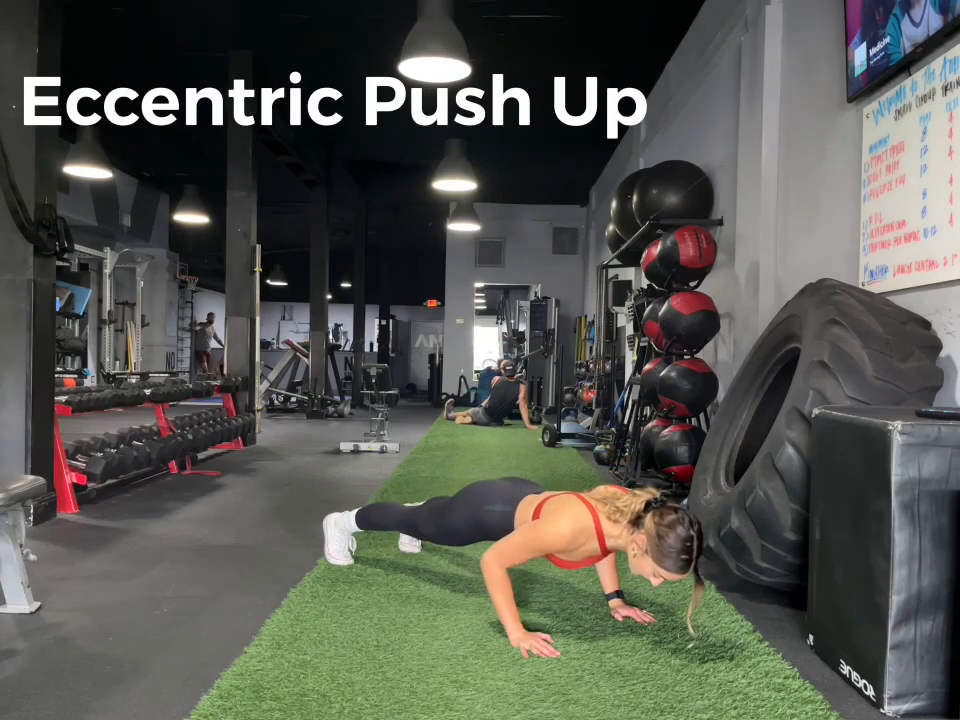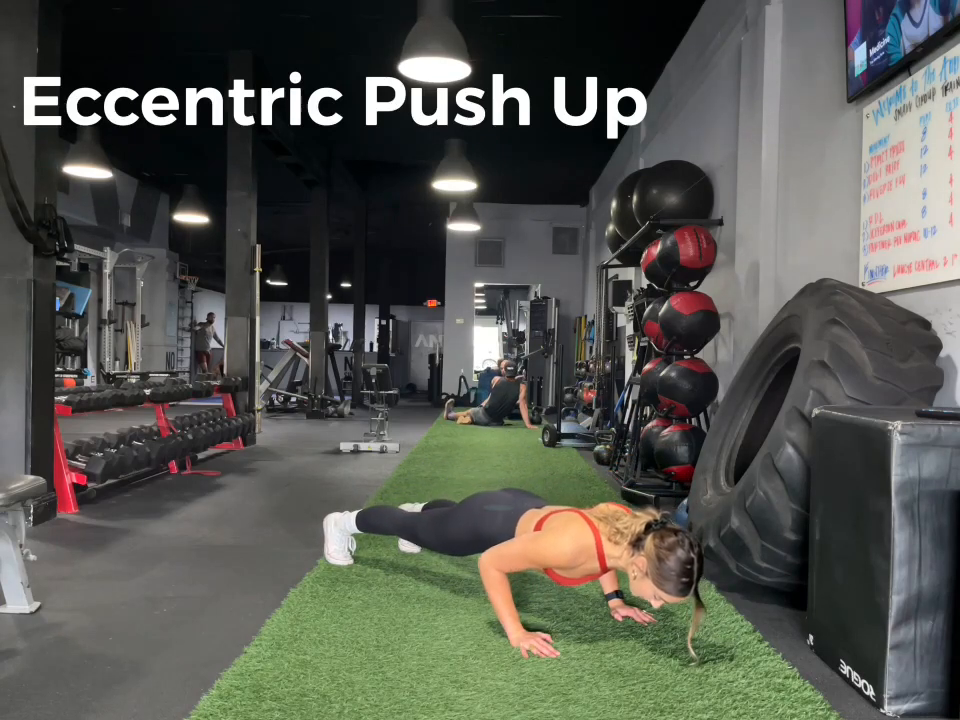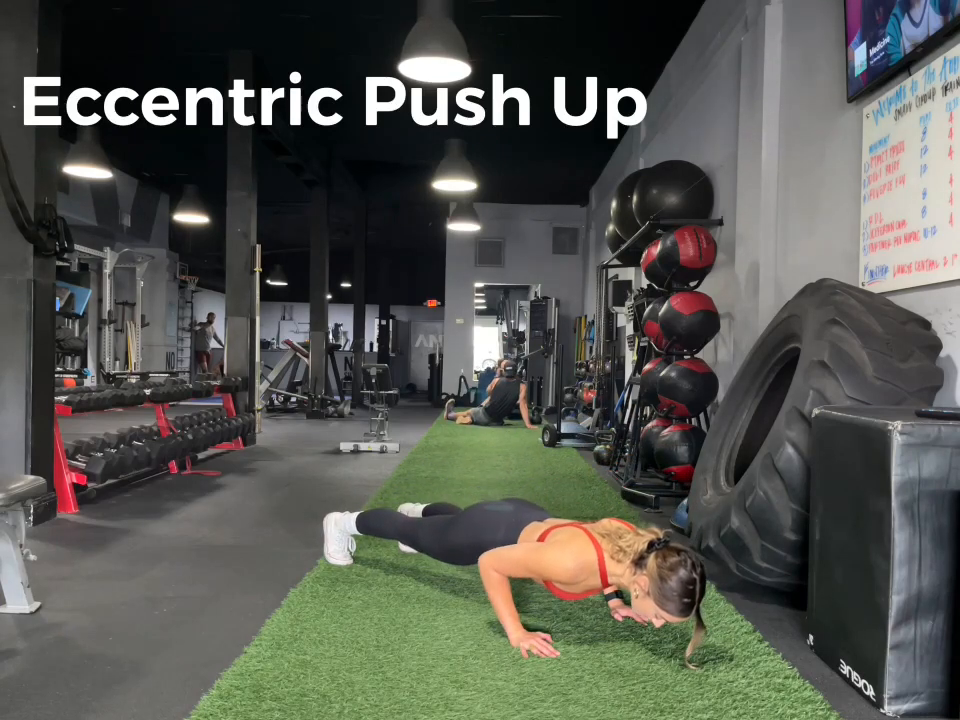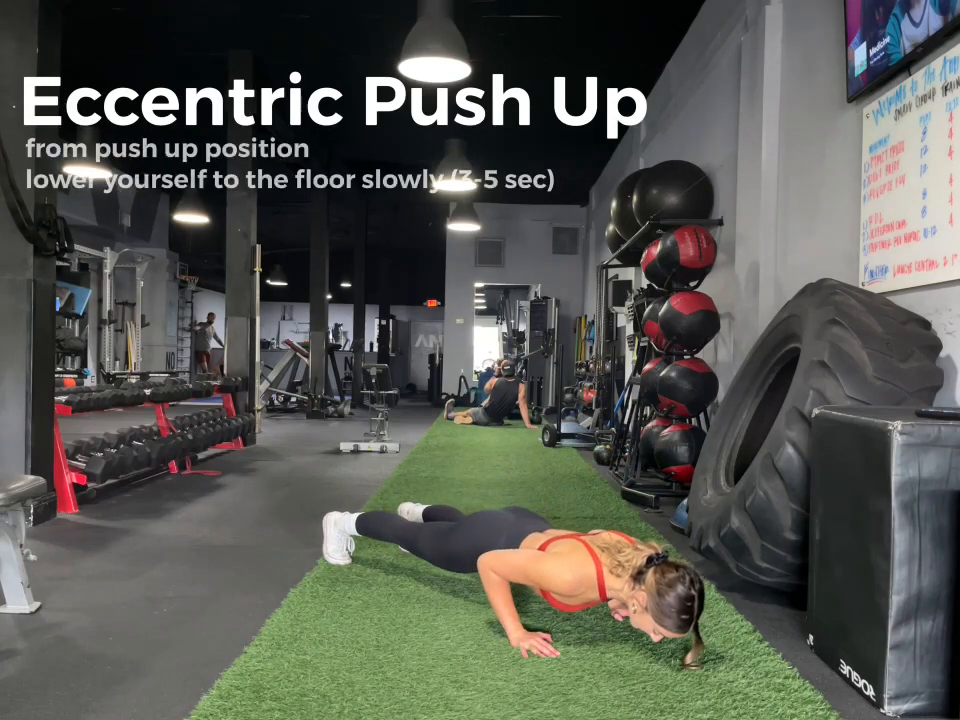
dt=0.4s
person 1, frame 1
left shoulder: (633, 514)
right shoulder: (570, 527)
right elbow: (492, 562)
left wrist: (615, 599)
right wrist: (516, 632)
left hip: (521, 498)
right hip: (487, 511)
right knee: (414, 523)
left ankle: (416, 513)
right ankle: (342, 522)
person 1, frame 2
left shoulder: (635, 531)
right shoulder: (571, 545)
right elbow: (490, 564)
left wrist: (614, 599)
right wrist: (516, 632)
left hip: (523, 511)
right hip: (488, 523)
left knee: (441, 517)
right knee: (413, 530)
left ankle: (416, 508)
right ankle: (342, 522)
person 1, frame 3
left shoulder: (638, 546)
right shoulder: (573, 562)
right elbow: (489, 563)
left wrist: (614, 599)
right wrist: (516, 633)
left hip: (524, 520)
right hip: (488, 534)
left knee: (451, 517)
right knee: (412, 534)
left ankle: (416, 510)
right ankle: (343, 523)
person 1, frame 4
left shoulder: (638, 557)
right shoulder: (573, 575)
right elbow: (489, 564)
left wrist: (612, 600)
right wrist: (516, 634)
left hip: (526, 529)
right hip: (490, 542)
left knee: (458, 522)
right knee: (412, 538)
left ankle: (416, 511)
right ankle: (343, 522)
